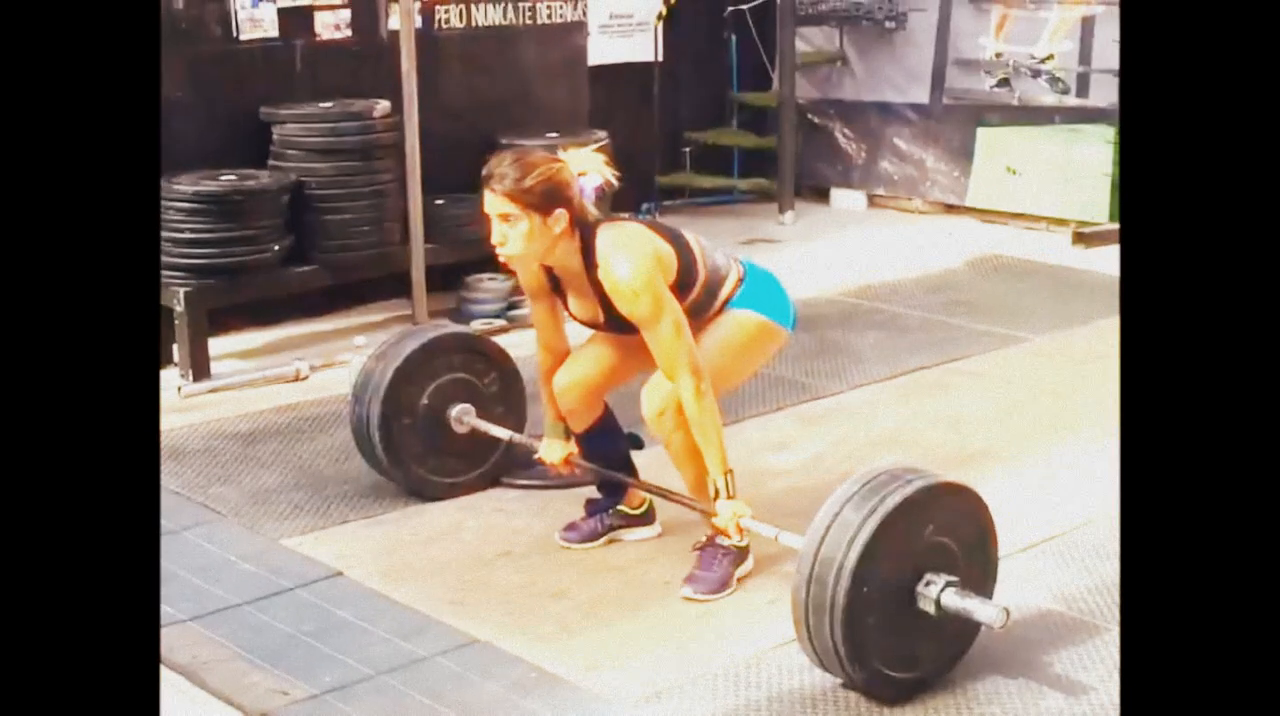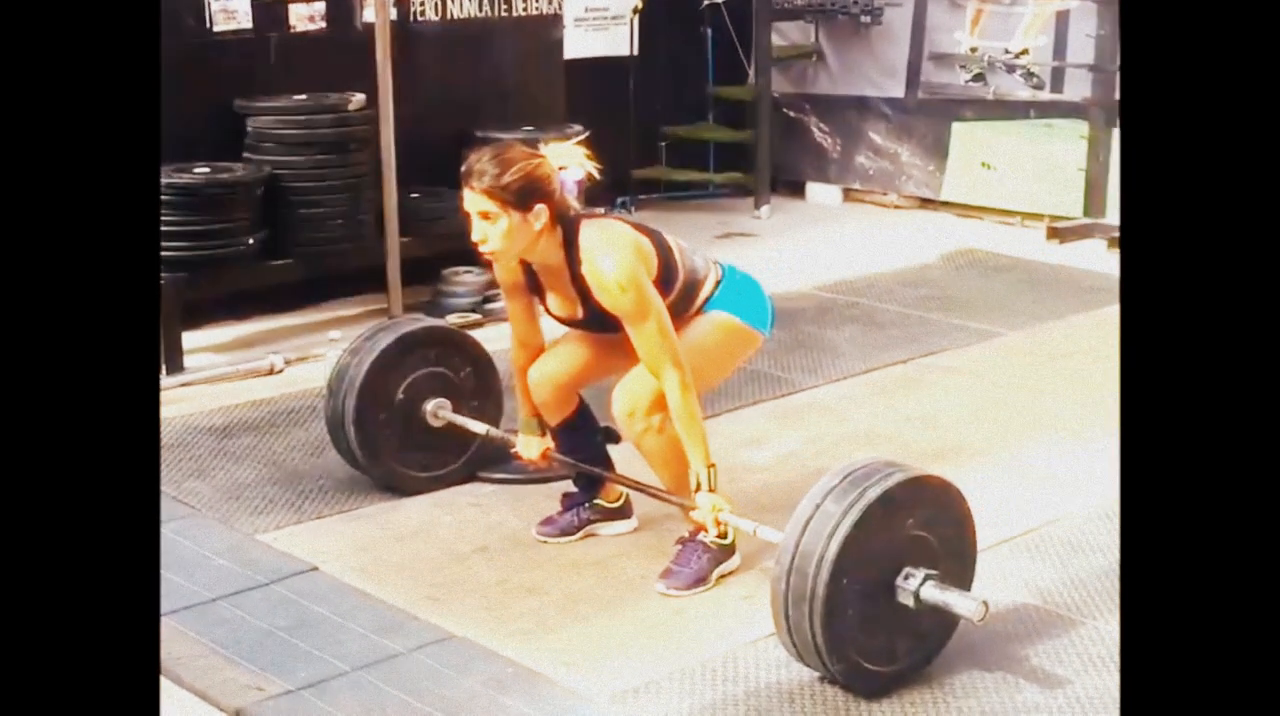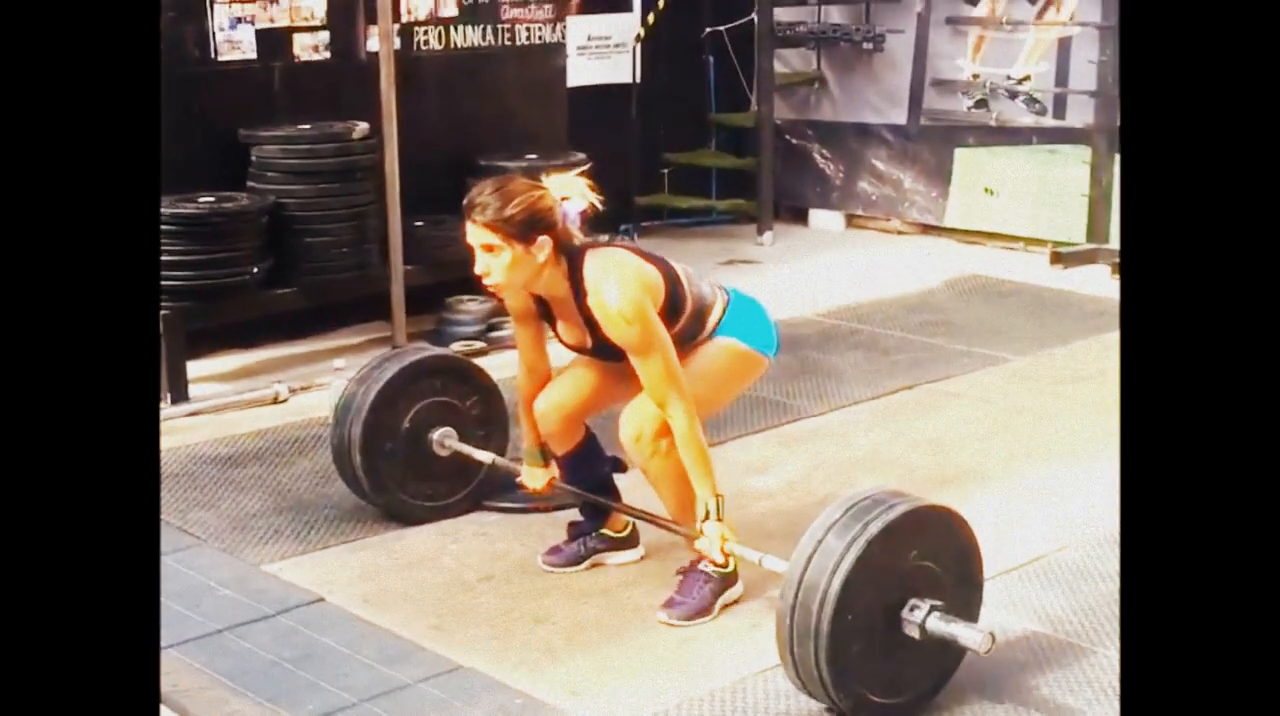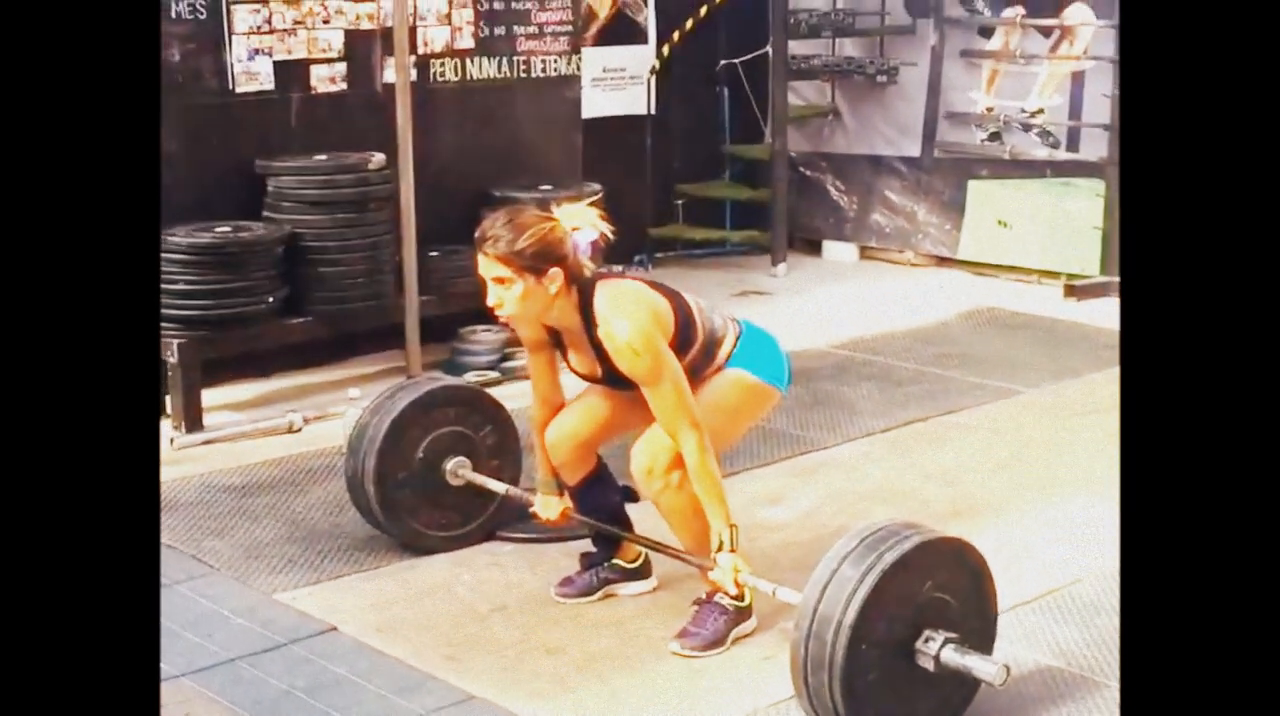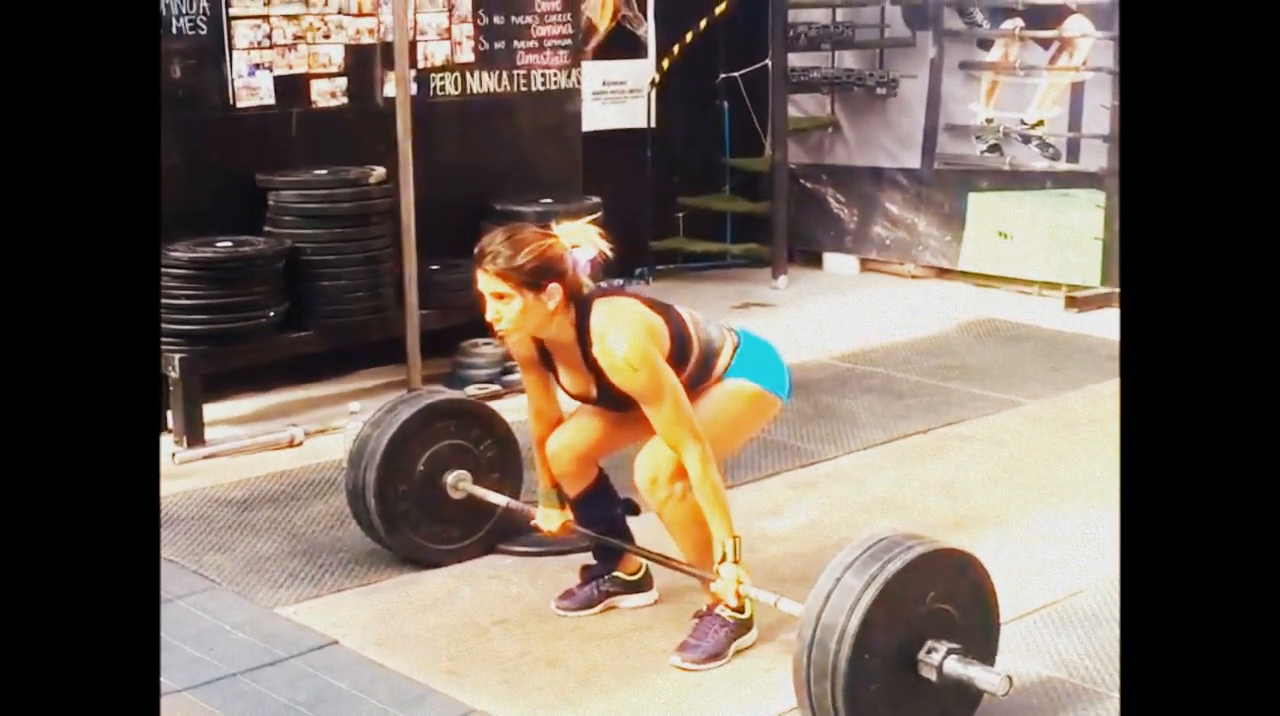
dt=1s
person 1, frame 1
left shoulder: (622, 267)
right shoulder: (533, 260)
left elbow: (690, 381)
right elbow: (550, 349)
left wrist: (723, 490)
right wrist: (555, 431)
left hip: (748, 304)
right hip: (684, 307)
left knee: (662, 402)
right knee: (572, 385)
left ankle: (727, 540)
right ankle: (628, 505)
person 1, frame 2
left shoulder: (605, 263)
right shoulder: (511, 258)
left elbow: (673, 376)
right elbow: (526, 346)
left wrist: (705, 483)
right wrist: (529, 426)
left hip: (726, 305)
right hip: (662, 307)
left knee: (633, 404)
right knee: (546, 380)
left ankle: (711, 537)
right ankle: (605, 499)
person 1, frame 3
left shoulder: (611, 294)
right shoulder: (521, 285)
left elbow: (677, 407)
right elbow: (532, 375)
left wrist: (710, 512)
right wrist: (534, 456)
left hip: (732, 331)
right hip: (667, 333)
left knee: (641, 427)
right knee: (553, 409)
left ankle: (715, 564)
right ankle: (610, 529)
person 1, frame 4
left shoulder: (621, 325)
right shoulder: (534, 315)
left elbow: (690, 436)
right elbow: (545, 405)
left wrist: (725, 543)
right wrist: (548, 487)
left hip: (743, 362)
right hip: (678, 364)
left knee: (653, 461)
right knee: (564, 439)
left ankle: (729, 597)
right ankle: (622, 559)
person 1, frame 5
left shoulder: (617, 343)
right shoulder: (526, 334)
left elbow: (692, 449)
right elbow: (544, 420)
left wrist: (728, 554)
right wrist: (550, 498)
left hip: (744, 371)
right hip: (678, 375)
left knee: (657, 471)
right knee: (566, 451)
left ankle: (729, 610)
right ankle: (623, 572)
